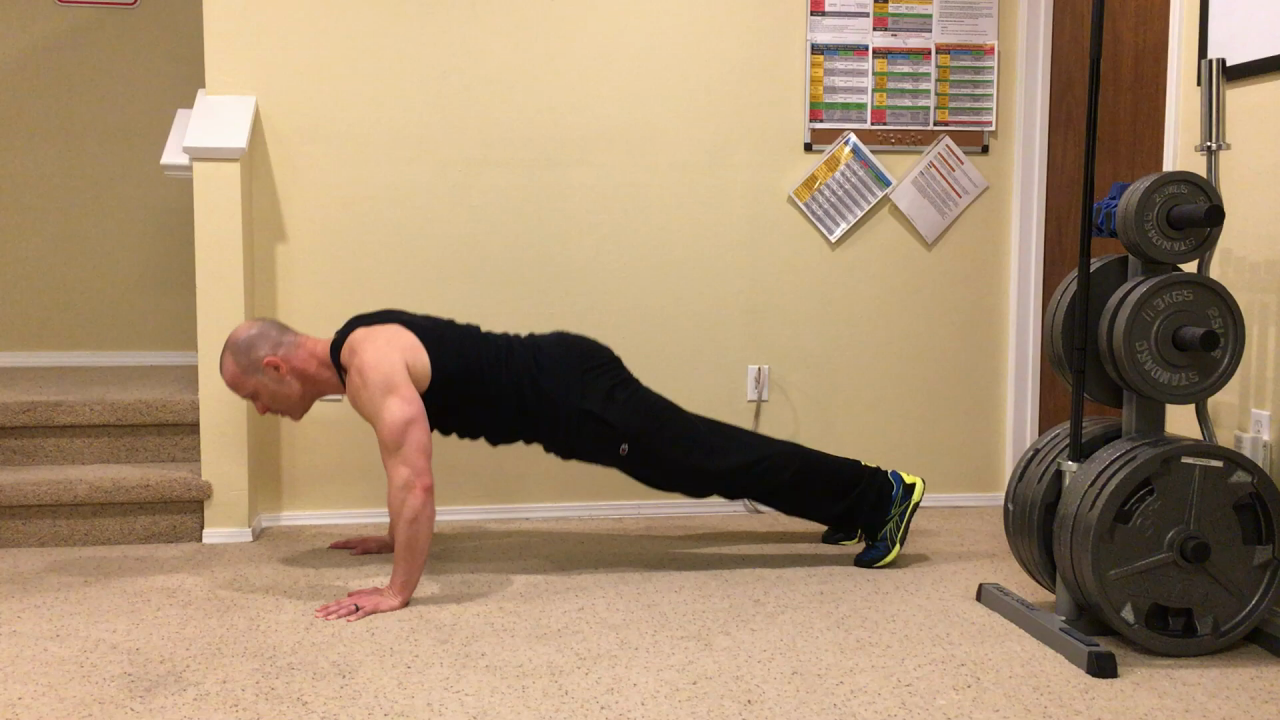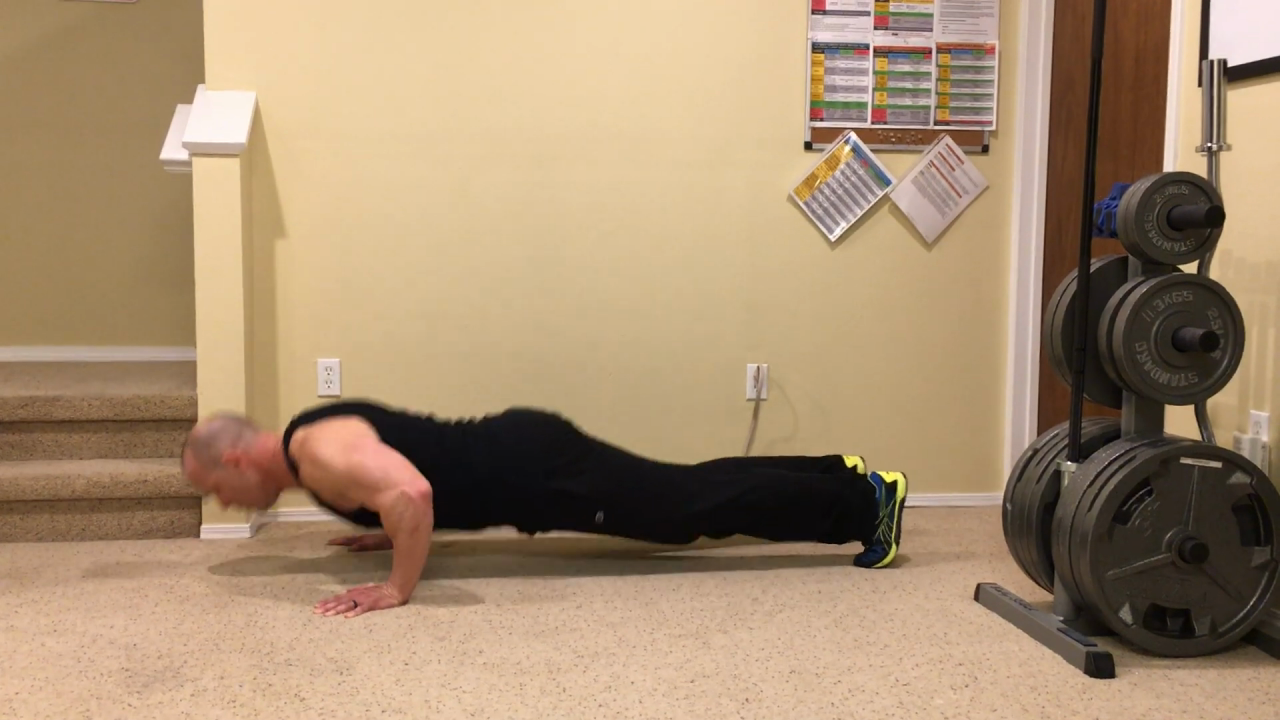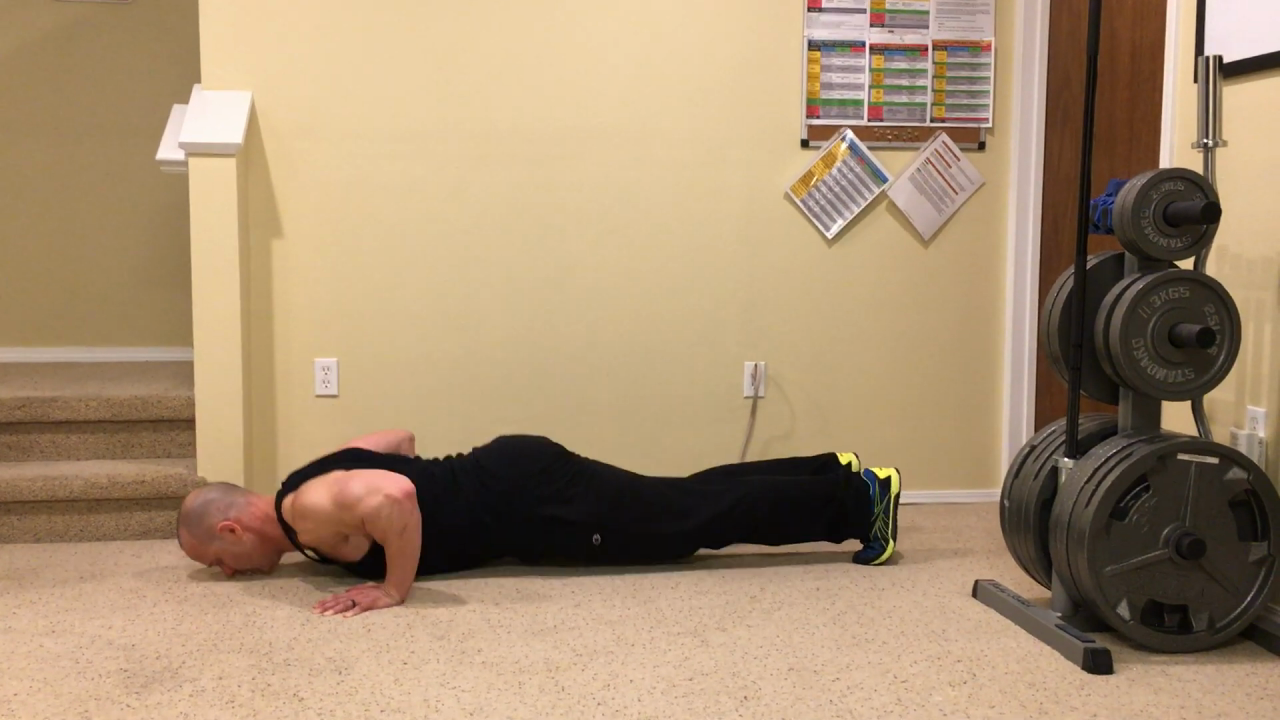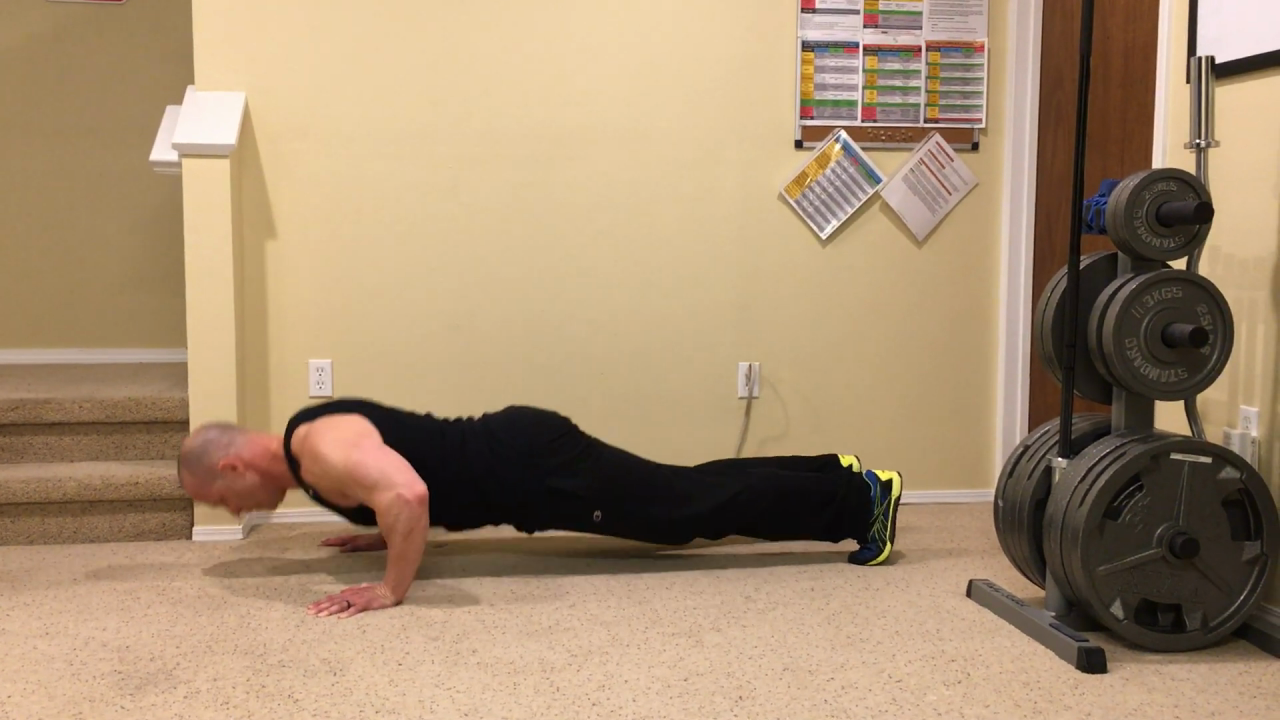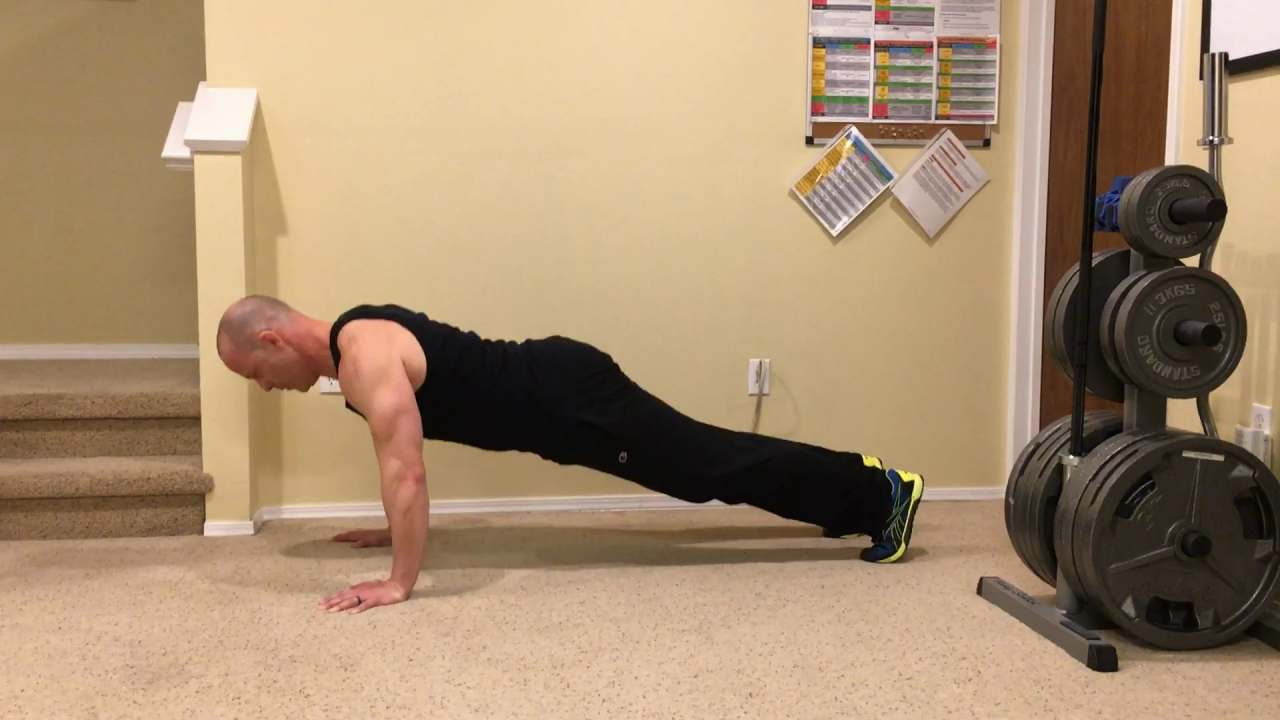
dt=1s
person 1, frame 1
left shoulder: (368, 364)
right shoulder: (355, 353)
left elbow: (414, 480)
right elbow: (412, 459)
left wrist: (398, 591)
right wrist: (395, 535)
left hip: (571, 391)
right hip: (553, 384)
left knee: (720, 465)
right knee: (711, 463)
left ankle: (881, 493)
right ankle: (860, 489)
person 1, frame 2
left shoulder: (317, 454)
right shoulder: (319, 431)
left elbow: (415, 496)
left wrist: (396, 589)
right wrist: (390, 535)
left hip: (535, 473)
right hip: (522, 453)
left knee: (699, 504)
right knee: (691, 488)
left ankle: (868, 504)
right ankle: (839, 479)
person 1, frame 3
left shoulder: (306, 512)
right shoulder: (314, 486)
left elbow: (395, 496)
right elbow: (401, 439)
left wrist: (393, 588)
left hip: (525, 500)
right hip: (511, 475)
left knee: (698, 519)
right knee: (688, 499)
left ankle: (859, 495)
right ankle: (836, 476)
person 1, frame 4
left shoulder: (316, 455)
right shoulder: (313, 436)
left elbow: (410, 496)
left wrist: (390, 589)
right wrist: (379, 531)
left hip: (531, 468)
right hip: (516, 449)
left knee: (699, 507)
right knee: (691, 492)
left ankle: (862, 496)
right ankle: (840, 478)
person 1, frame 5
left shoulder: (363, 356)
right shoulder: (355, 339)
left elbow: (403, 469)
right elbow: (406, 453)
left wrist: (400, 584)
right wrist: (394, 528)
left hip: (570, 399)
right hip: (552, 388)
left knee: (722, 470)
right knee: (718, 461)
left ankle: (882, 493)
right ankle: (864, 480)
